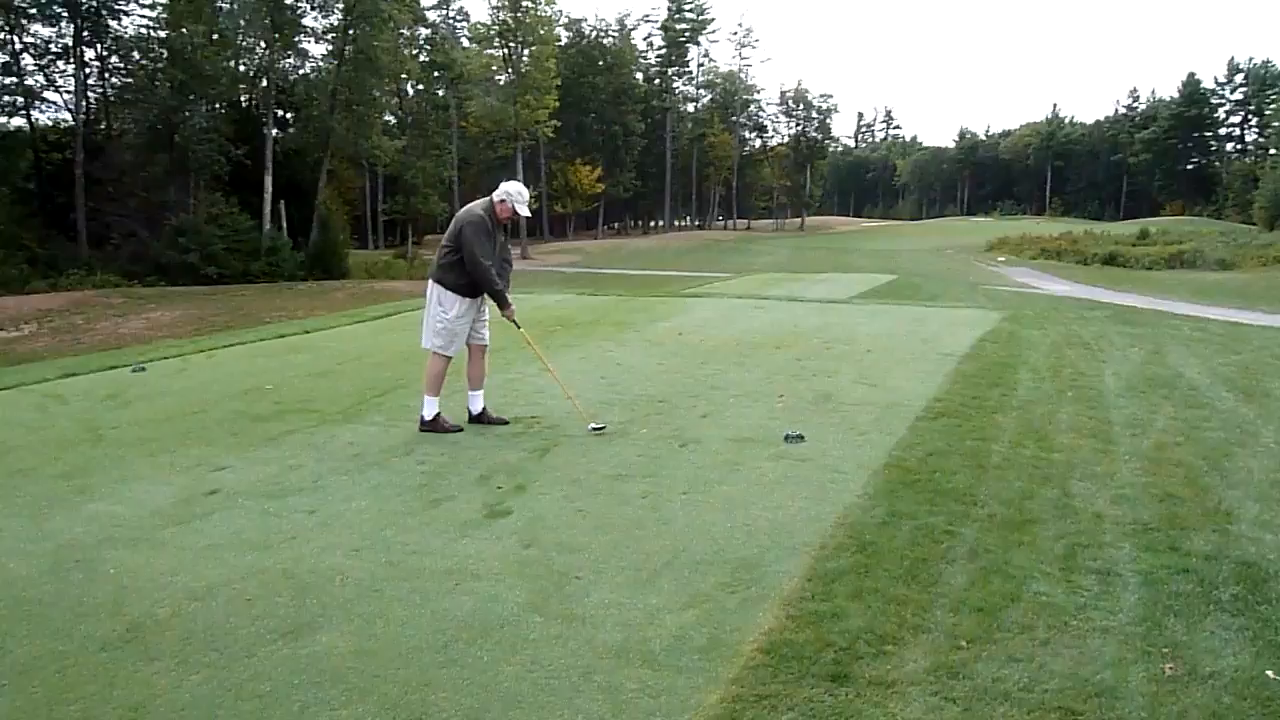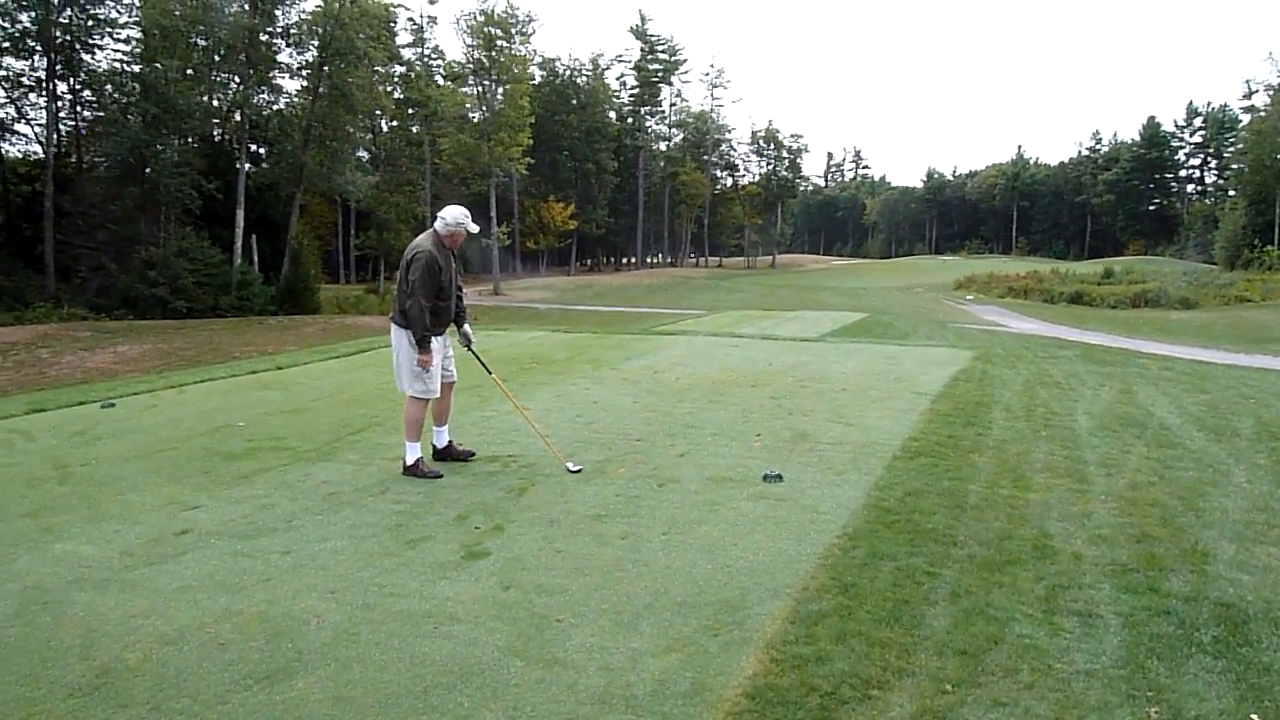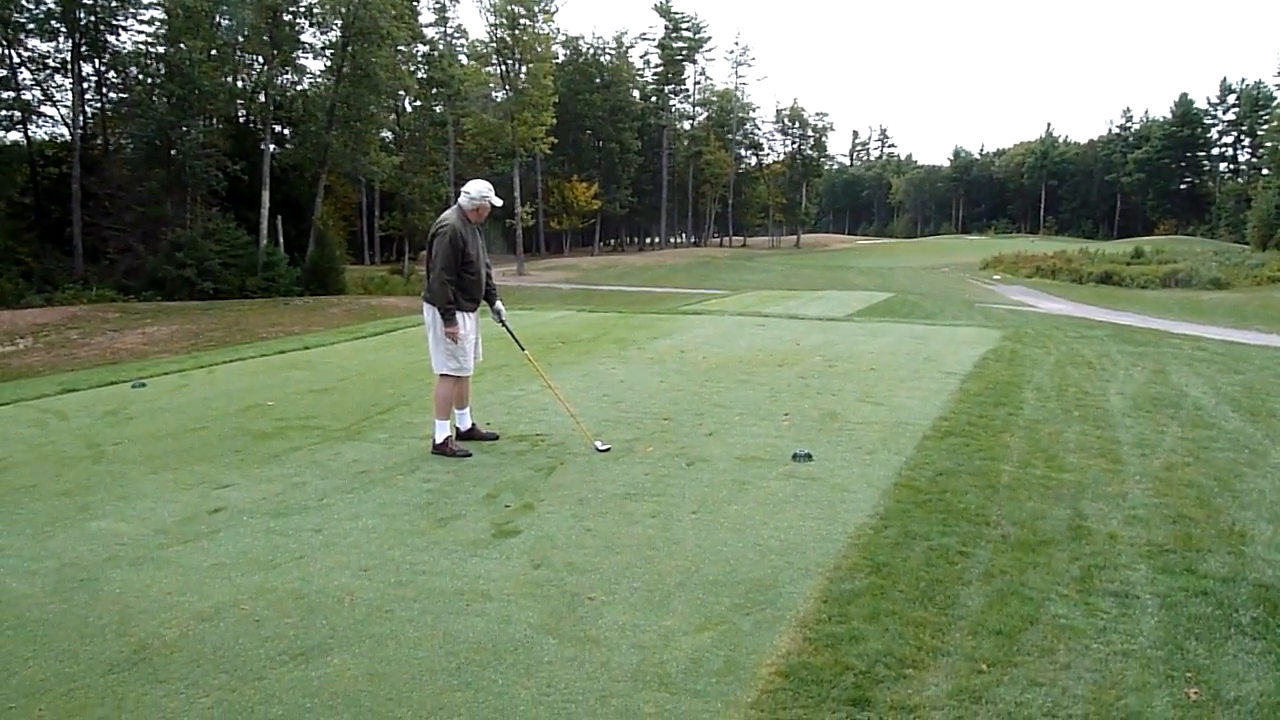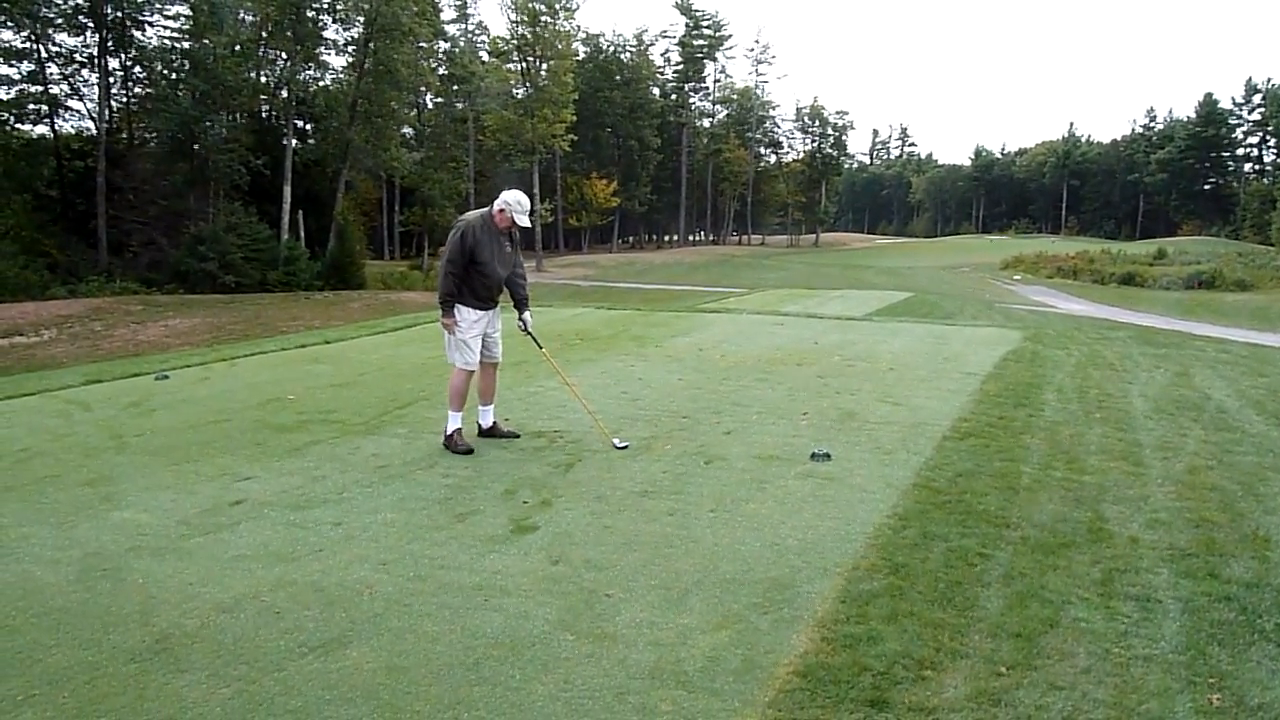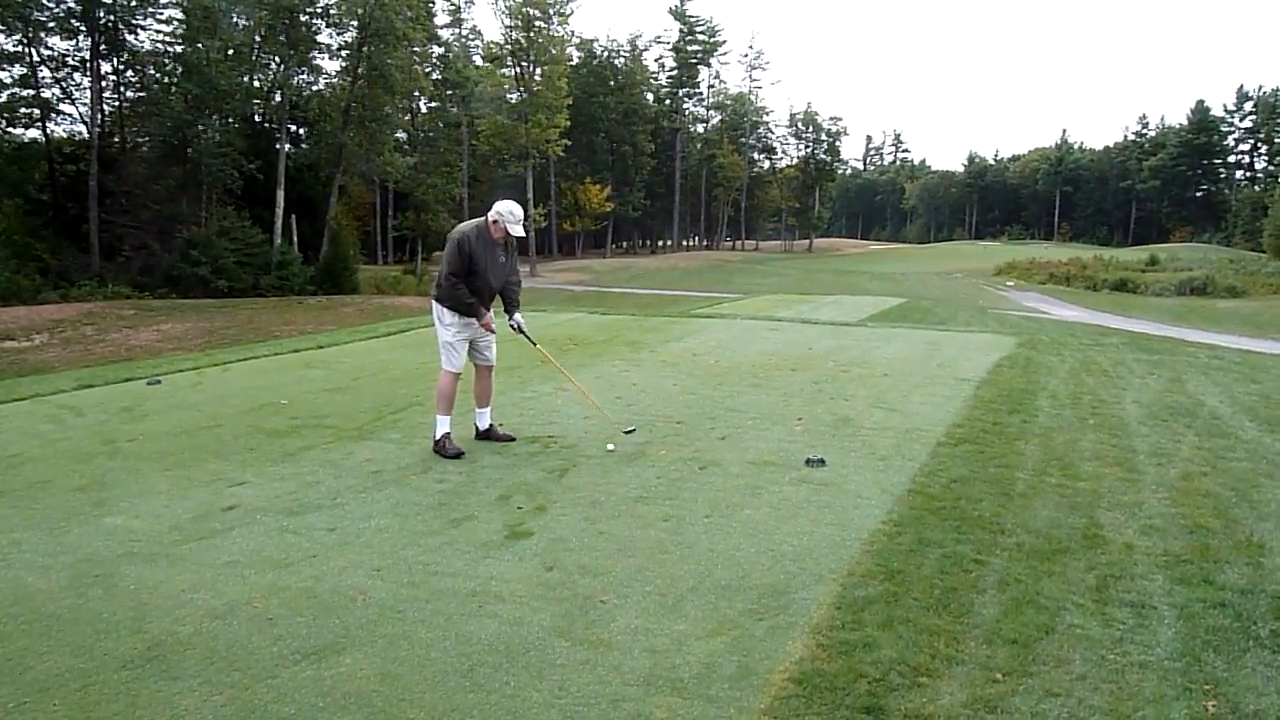
dt=1s
person 1, frame 1
left shoulder: (498, 220)
right shoulder: (475, 219)
left elbow: (503, 259)
right elbow: (480, 266)
left wrist: (504, 293)
right wrist: (503, 301)
left hip: (474, 293)
right hip: (450, 292)
left knee: (479, 348)
right knee: (443, 351)
left ankle: (477, 409)
right ankle: (429, 416)
person 1, frame 2
left shoulder: (445, 249)
right shoulder: (425, 254)
left elbow: (455, 289)
right elbow: (418, 303)
left wrist: (462, 322)
right wrist: (422, 346)
left hip: (436, 331)
right hip: (416, 334)
left knee: (446, 384)
right knee: (421, 393)
left ankle: (442, 444)
right ankle: (412, 460)
person 1, frame 3
left shoulder: (471, 225)
right shoulder: (449, 229)
left elbow: (483, 266)
right elbow: (441, 278)
left wrist: (493, 299)
right wrist: (449, 319)
left hip: (466, 309)
right hip: (449, 312)
left knee: (464, 369)
right knee: (450, 372)
left ankle: (465, 426)
right ankle: (441, 438)
person 1, frame 4
left shoulder: (510, 233)
right shoulder: (468, 227)
left elbow: (516, 272)
right elbow: (449, 270)
left wrist: (523, 307)
right wrist: (447, 310)
left hip: (490, 308)
right hip: (464, 308)
left knee: (491, 364)
right knee: (465, 367)
left ankle: (487, 423)
right ankle: (453, 429)
person 1, frame 5
left shoulder: (507, 241)
right shoulder: (463, 237)
left elbow: (511, 278)
right elbow: (450, 281)
left wrist: (513, 310)
right wrist: (479, 312)
left hip: (482, 313)
right hip: (453, 311)
left knee: (486, 367)
right knee: (452, 369)
left ankle: (484, 426)
right ankle: (442, 435)
